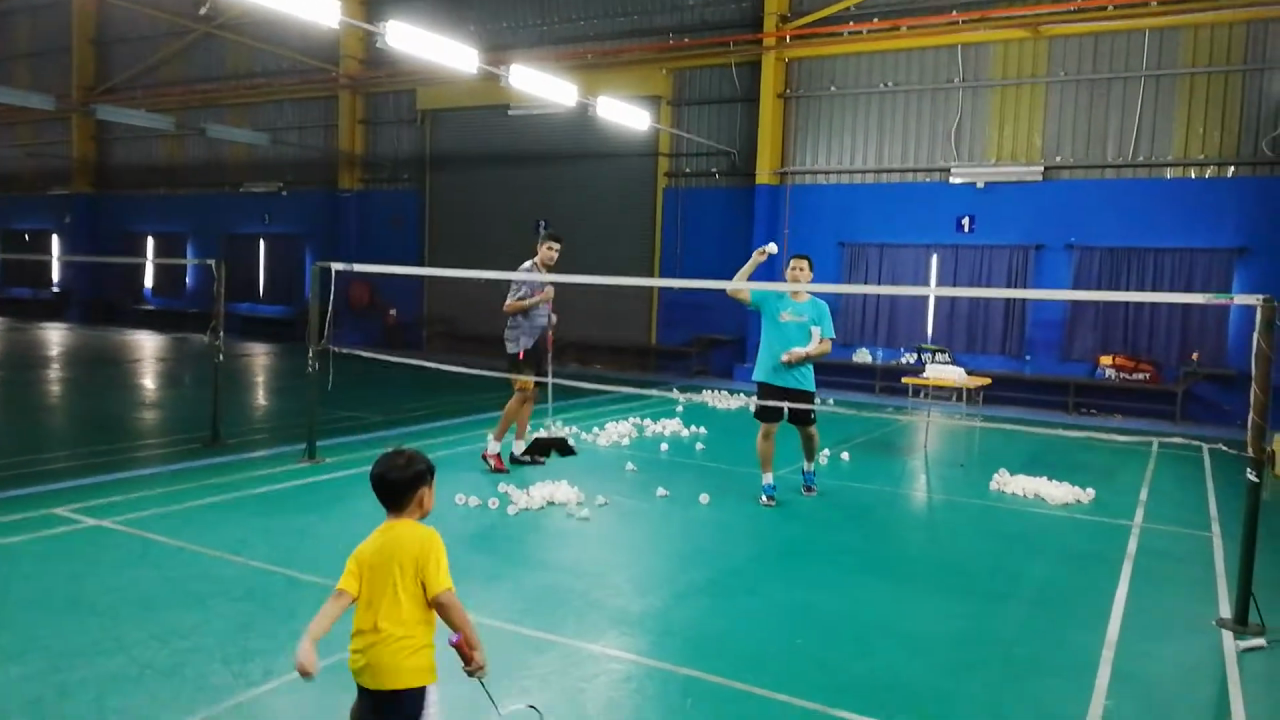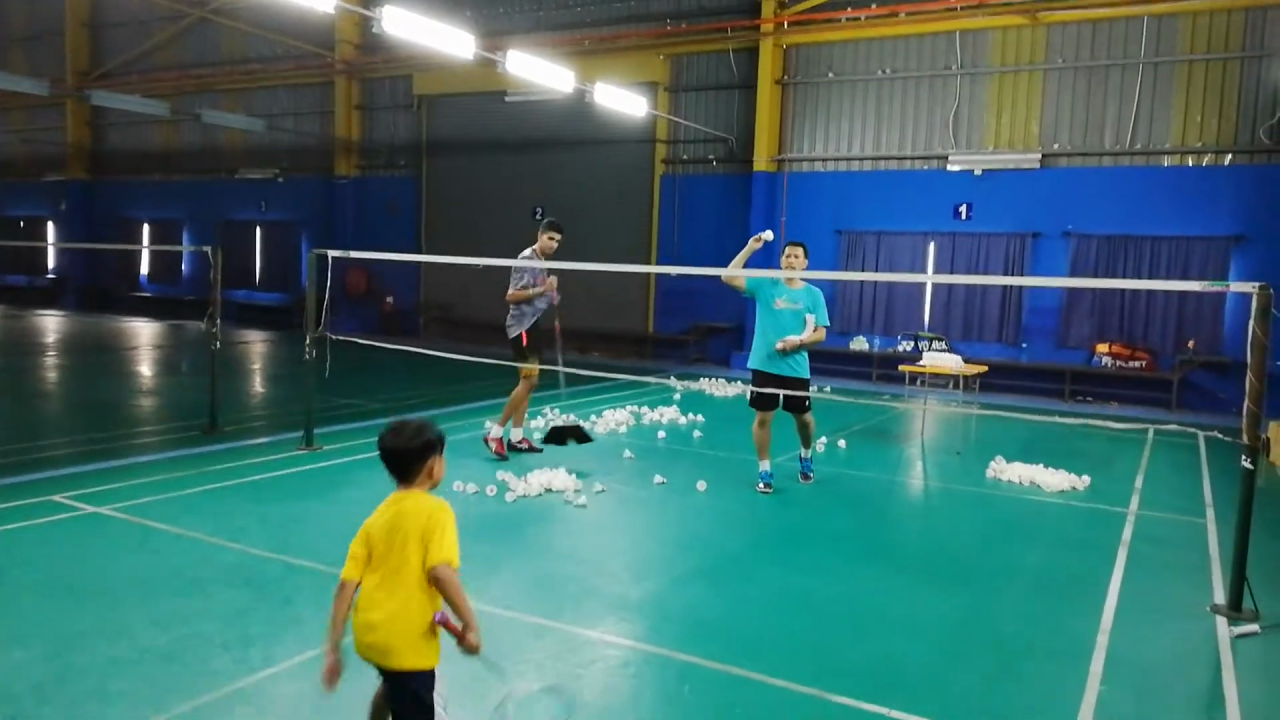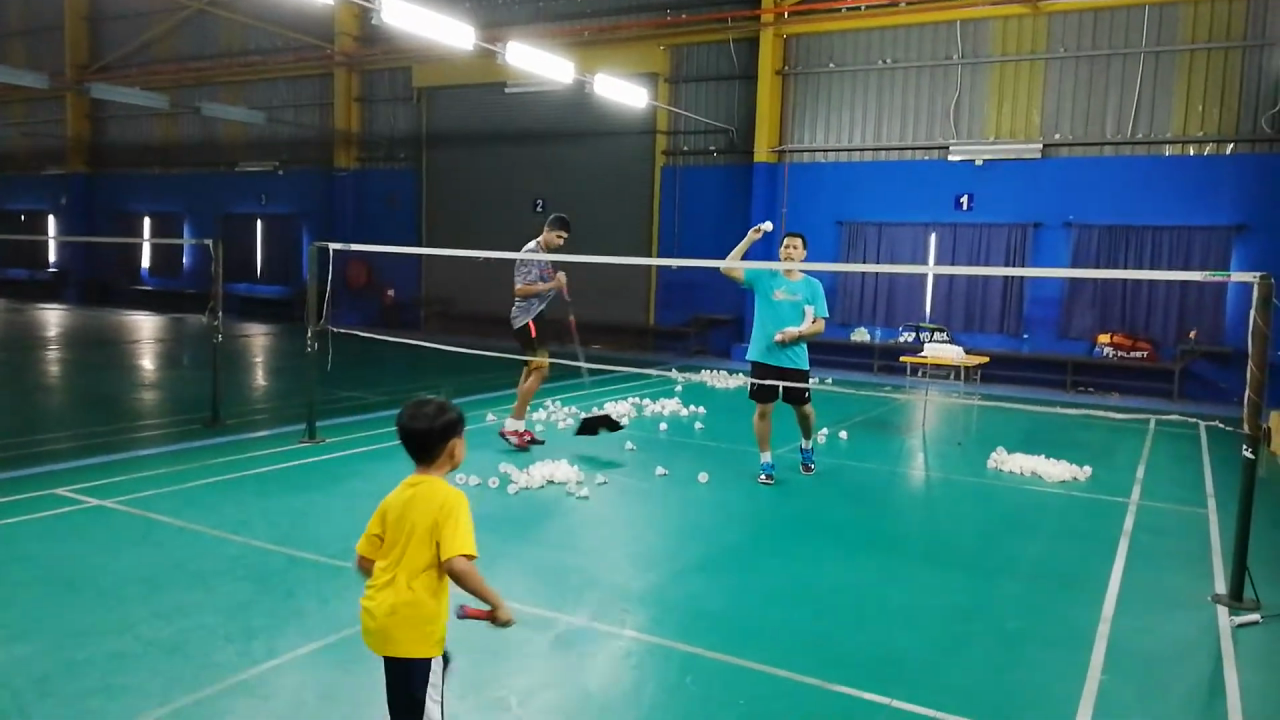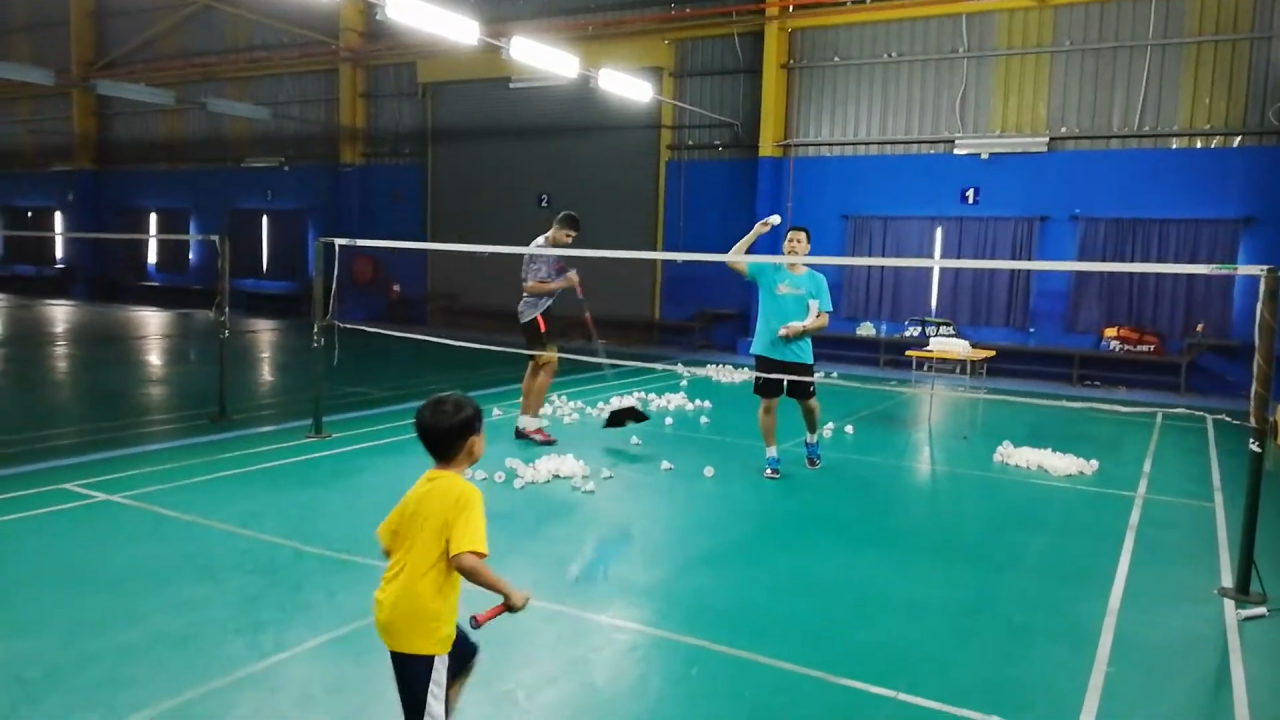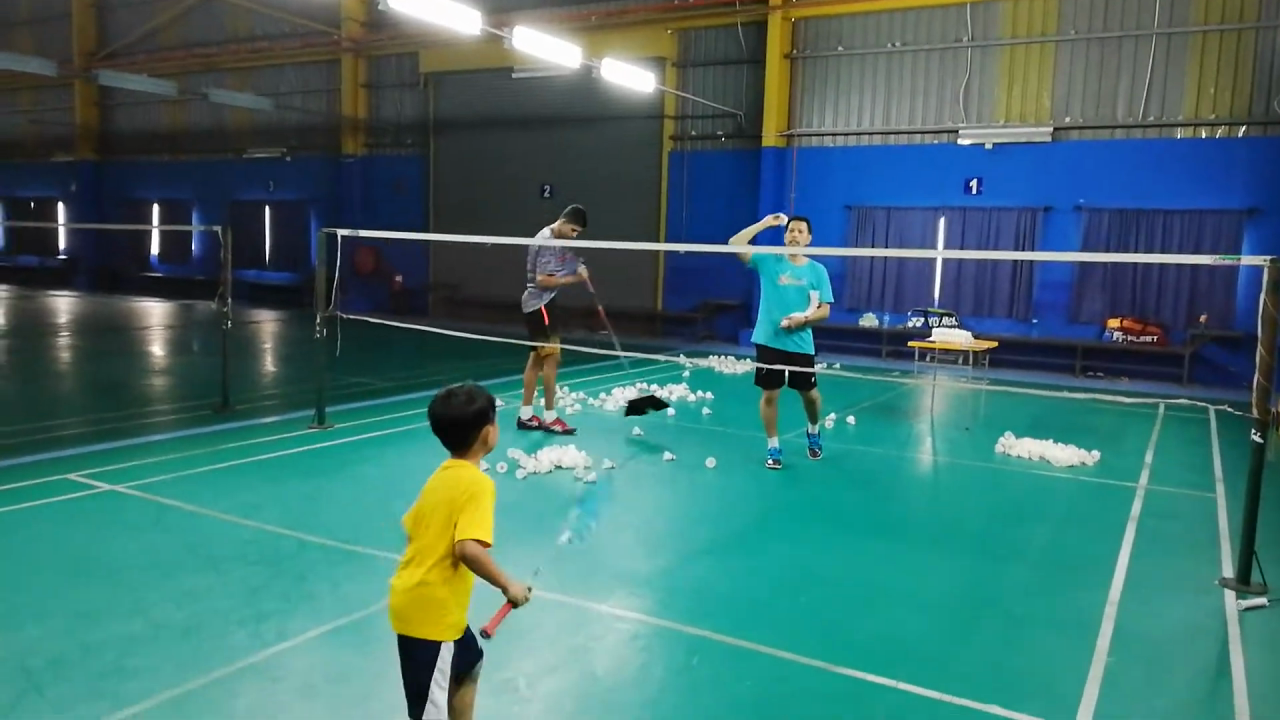
dt=0.1s
person 1, frame 1
left shoulder: (366, 548)
right shoulder: (426, 540)
left elbow: (339, 599)
right elbow: (441, 598)
left wrist: (308, 642)
right wrist: (474, 645)
left hip: (366, 661)
right hip: (407, 668)
person 1, frame 2
left shoulder: (376, 519)
right shoulder: (436, 511)
left elbow: (347, 584)
right elbow: (442, 573)
left wrist: (333, 650)
right wrist: (469, 627)
left hip: (370, 634)
right hip: (410, 643)
left knee: (395, 685)
person 1, frame 3
left shoulder: (395, 497)
right shoulder: (450, 499)
left elbow: (364, 560)
right elbow: (456, 565)
right wrist: (498, 604)
left hip: (381, 619)
right hip: (412, 629)
person 1, frame 4
left shoulder: (422, 488)
right shoulder: (465, 495)
left elbow: (388, 544)
right elbow: (465, 561)
right wrist: (507, 591)
left hip: (397, 609)
right hip: (419, 623)
left knee: (462, 661)
person 1, frame 5
left shoulder: (441, 475)
right shoulder: (477, 484)
right elbow: (468, 549)
right wrist: (508, 586)
left hip: (412, 596)
right hip: (430, 609)
left knee: (467, 666)
person 2, frame 1
left shoulder: (819, 307)
right shoulder: (770, 298)
left elbow: (826, 346)
right elbow: (733, 291)
left wrist: (804, 354)
right wrist: (754, 262)
left hip: (802, 380)
right hip: (770, 377)
left knee: (808, 430)
right knee: (767, 429)
left ankle: (809, 470)
right ankle: (767, 484)
person 2, frame 2
left shoulder: (814, 295)
right shoulder: (765, 285)
left elbow: (820, 334)
right elbow: (728, 277)
left wrist: (799, 341)
right wrist: (750, 248)
left hip: (797, 368)
right hip: (764, 364)
left knee: (803, 417)
right knee: (763, 417)
left ankle: (806, 456)
right ankle: (764, 471)
person 2, frame 3
left shoulder: (813, 286)
right shoulder: (764, 277)
left elbow: (819, 325)
right elbow: (727, 269)
left wrist: (797, 333)
right wrist: (749, 239)
left hip: (796, 359)
right hip: (763, 356)
left knee: (803, 409)
right knee: (763, 409)
left ankle: (807, 447)
right ankle: (766, 462)
person 2, frame 4
left shoulder: (816, 280)
right shoulder: (767, 271)
left elbow: (823, 320)
right elbow: (732, 260)
left wrist: (802, 328)
right wrist: (756, 232)
left hip: (800, 353)
right hip: (767, 350)
left knee: (808, 402)
right knee: (768, 404)
left ankle: (812, 441)
right ankle: (771, 456)
person 2, frame 5
left shoulder: (817, 271)
right shoulder: (769, 261)
left elbow: (824, 310)
right elbow: (734, 244)
left wrist: (804, 318)
right wrist: (765, 223)
left hip: (801, 344)
right hip: (768, 341)
left knee: (810, 393)
right knee: (769, 395)
left ankle: (813, 432)
right ankle: (773, 447)
person 3, frame 1
left shoulder: (544, 275)
right shoulder: (526, 272)
right elbow: (508, 307)
left wrist: (548, 315)
right wrist: (539, 298)
left hip: (536, 341)
right hip: (521, 342)
left knee: (531, 393)
right knee: (522, 394)
left ankle: (519, 449)
right ankle: (492, 449)
person 3, frame 2
left shoulder: (540, 261)
right shoulder: (526, 260)
right elbow: (512, 296)
left wrist: (549, 293)
right wrist: (542, 289)
left hip: (534, 326)
right hip: (522, 327)
left knee: (527, 381)
right knee: (529, 379)
left ankle: (517, 436)
right ankle: (495, 432)
person 3, frame 3
left shoulder: (543, 253)
right shoulder: (531, 253)
right elbow: (520, 289)
left wrist: (557, 285)
right wrist: (551, 285)
left hip: (536, 317)
right hip: (528, 318)
left knee: (530, 372)
right knee: (540, 371)
left ankle: (519, 428)
right ankle: (511, 425)
person 3, frame 4
left shoulder: (549, 248)
right shoulder: (540, 250)
right elbow: (532, 287)
left wrist: (564, 277)
right wrist: (564, 283)
left hip: (537, 313)
right hip: (535, 313)
left knee: (535, 367)
right knee: (548, 366)
left ankle: (524, 424)
right ankle: (533, 425)
person 3, frame 5
left shoulder: (553, 238)
right shoulder: (547, 242)
right elbow: (542, 280)
left wrist: (574, 271)
right wrist: (573, 278)
left hip: (540, 303)
right hip: (540, 304)
left knee: (537, 358)
right knee: (552, 357)
left ankle: (526, 415)
right ankle: (550, 417)
